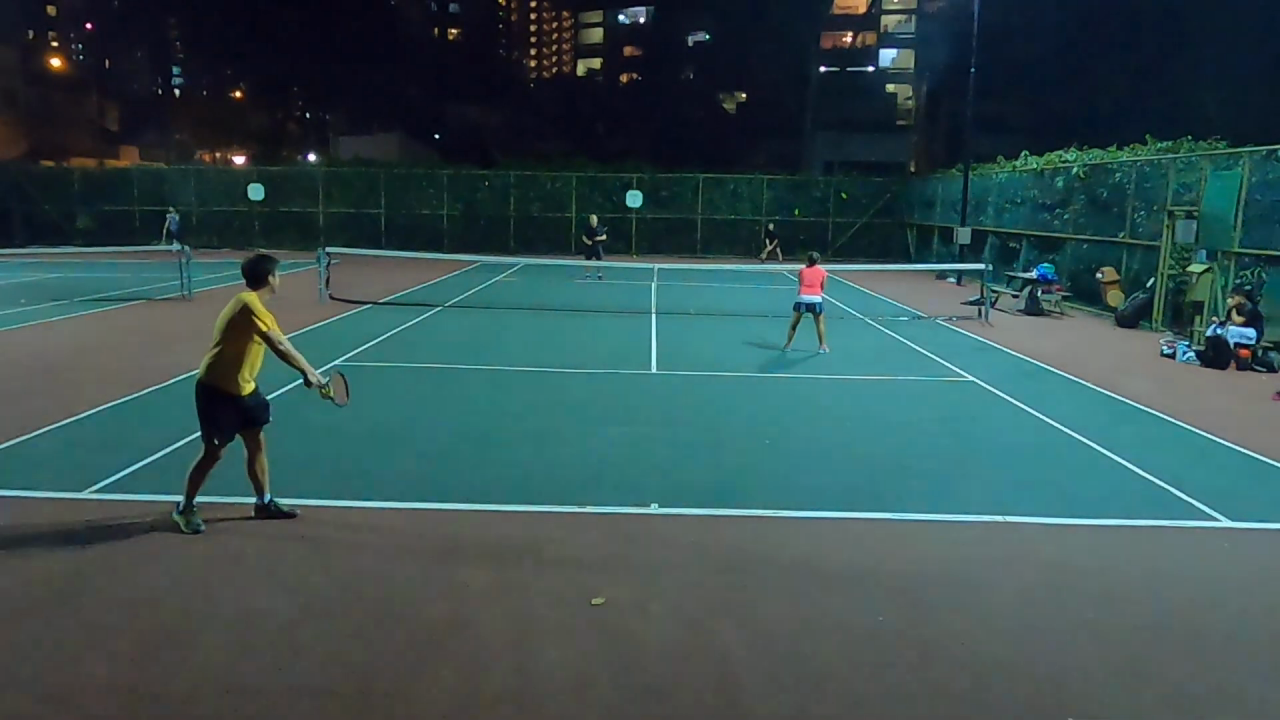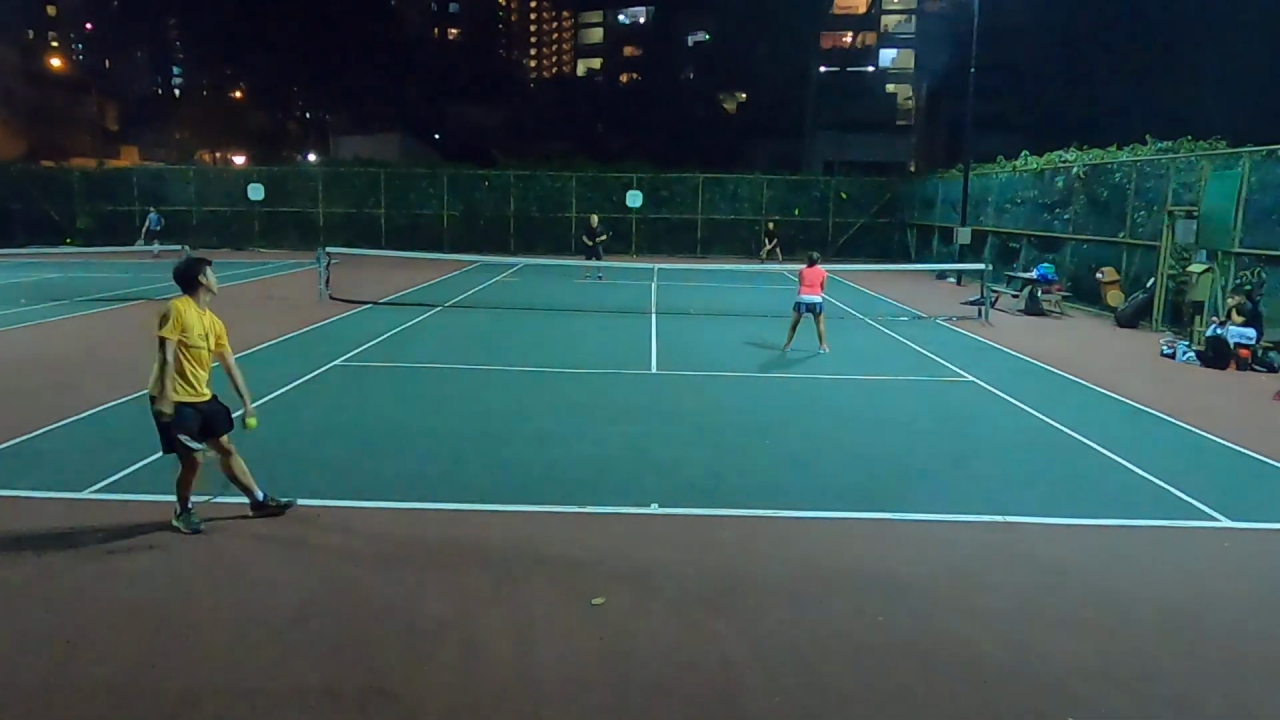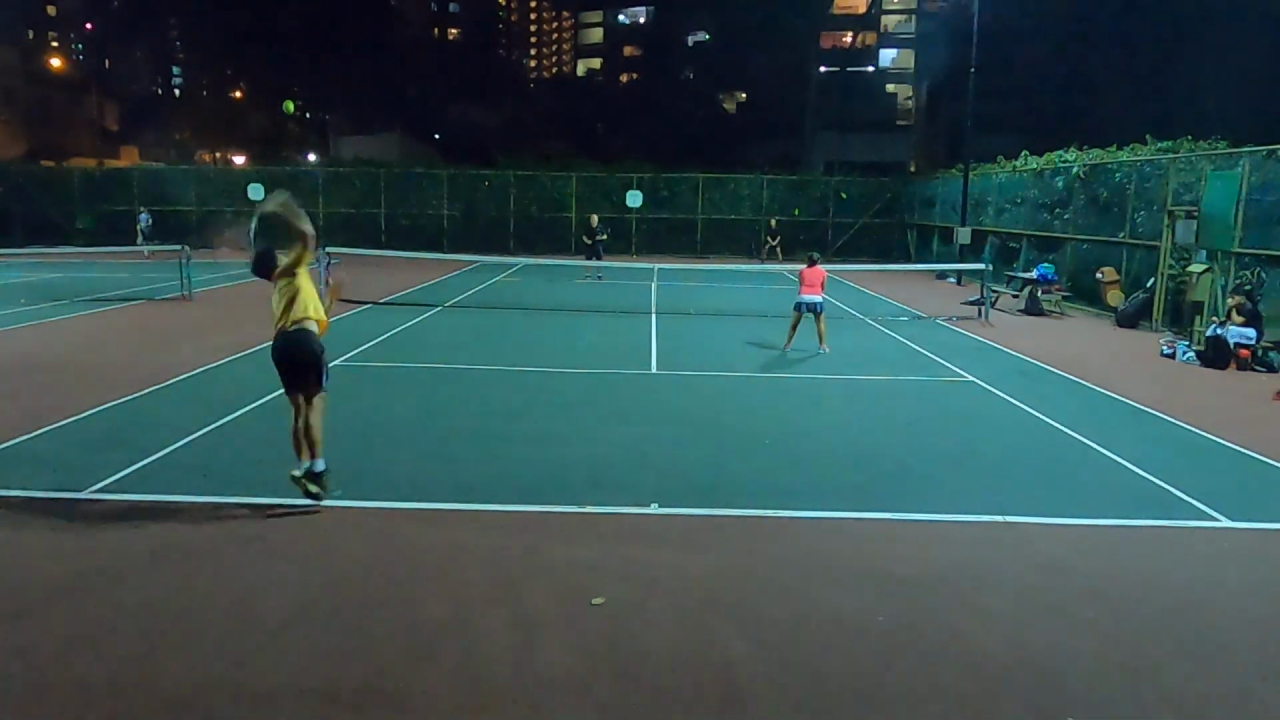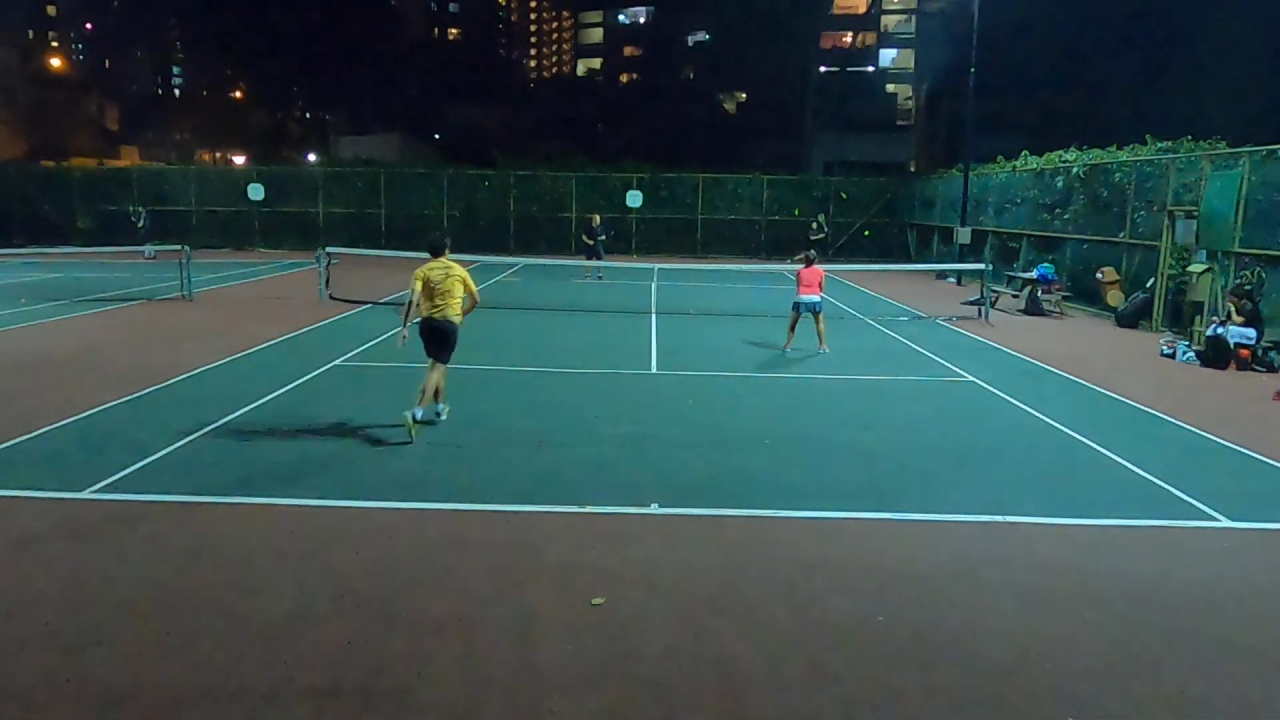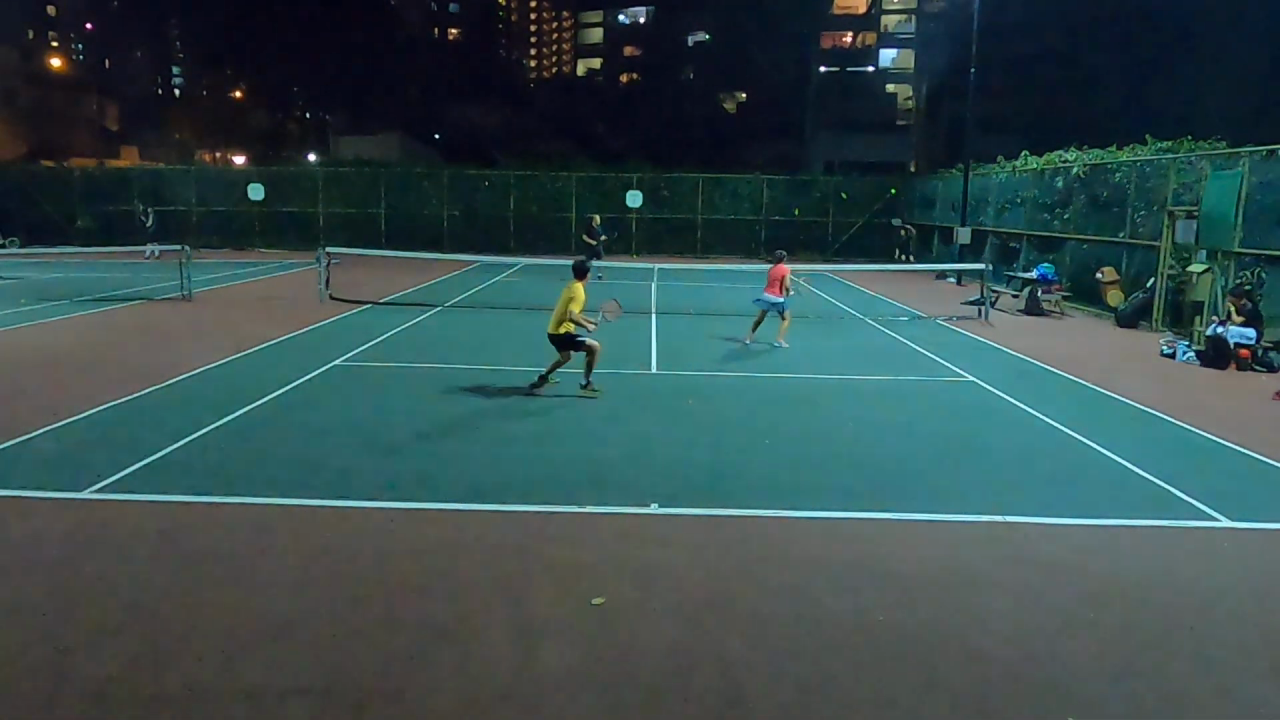
dt=1s
person 1, frame 1
left shoulder: (254, 308)
right shoulder: (248, 304)
left elbow: (282, 344)
right elbow: (278, 346)
left wrist: (309, 370)
right wrist: (307, 372)
left hip: (243, 389)
right hip: (216, 389)
left knee: (256, 444)
right knee: (213, 452)
left ankle: (265, 503)
right ankle: (185, 508)
person 1, frame 2
left shoulder: (213, 321)
right shoulder: (176, 310)
left elbow: (228, 362)
right elbow: (166, 355)
left wrist: (246, 401)
right wrist: (164, 396)
left hip: (204, 398)
right hip: (175, 401)
left knee: (226, 450)
right knee: (192, 460)
left ankle: (260, 500)
right ankle: (183, 512)
person 1, frame 3
left shoulder: (284, 286)
right shoulder: (293, 270)
right elbow: (307, 237)
left wrist: (328, 300)
right wrist: (285, 207)
left hip: (283, 344)
right hip: (303, 340)
left knee: (301, 408)
right knee: (314, 405)
left ankle: (303, 467)
right ankle: (315, 469)
person 1, frame 4
left shoulder: (421, 272)
right shoulder: (459, 270)
left elbow: (413, 300)
right elbow: (475, 299)
left wrist: (404, 327)
right wrist: (460, 314)
left hip: (427, 323)
right hip: (448, 324)
left knee: (436, 365)
right knee: (437, 371)
left ankle: (439, 408)
right ankle: (415, 414)
person 1, frame 5
left shoulder: (571, 287)
right shoulder: (578, 293)
right elbow: (571, 317)
left wrist: (586, 321)
right wrist: (587, 326)
left hip: (554, 332)
right hip: (561, 334)
left knee: (566, 356)
right knee: (595, 347)
left ankle: (544, 377)
right ankle: (585, 384)
